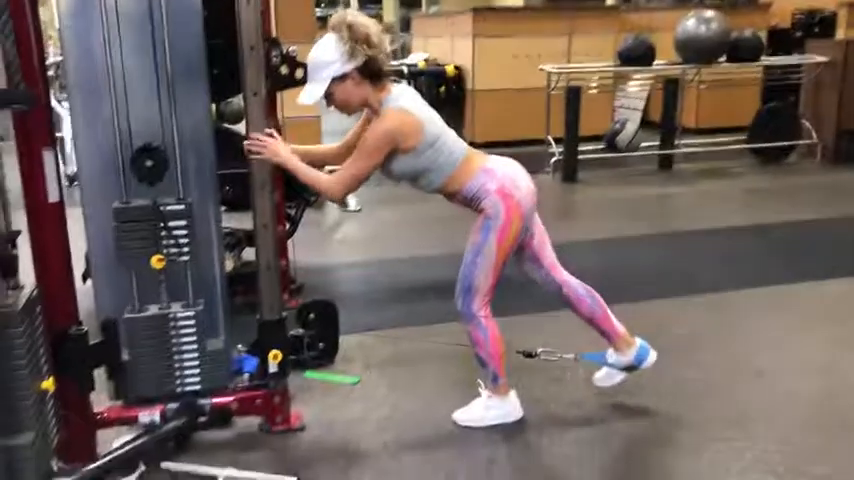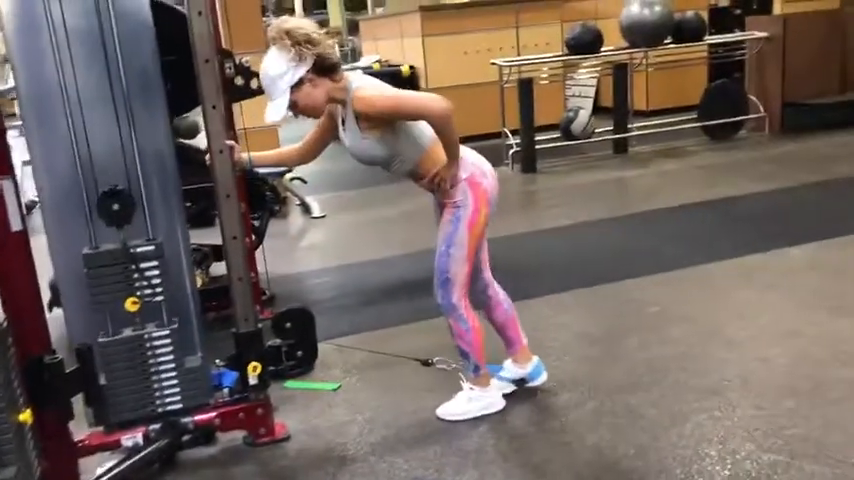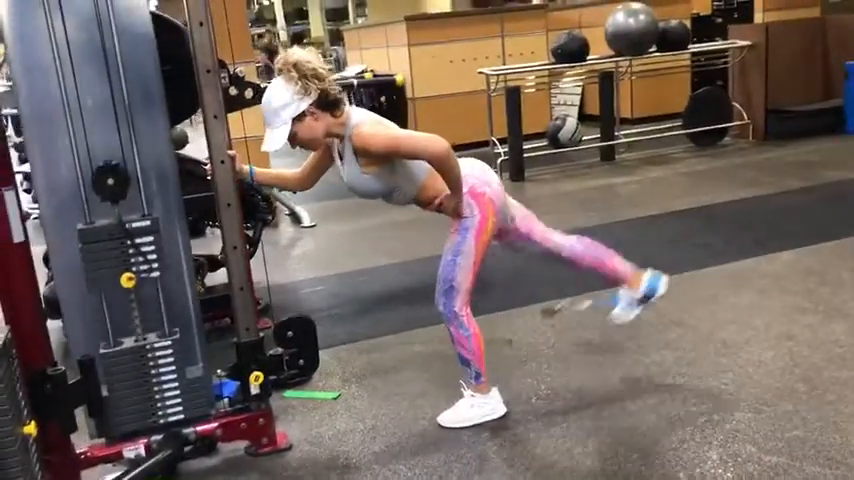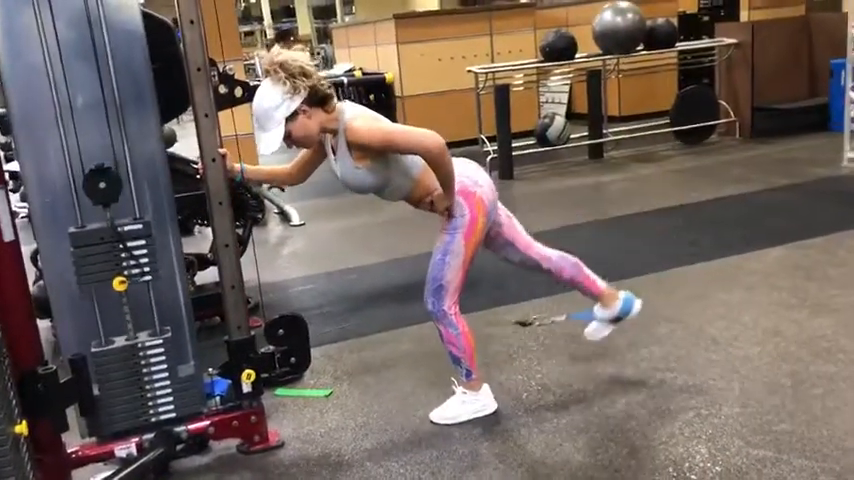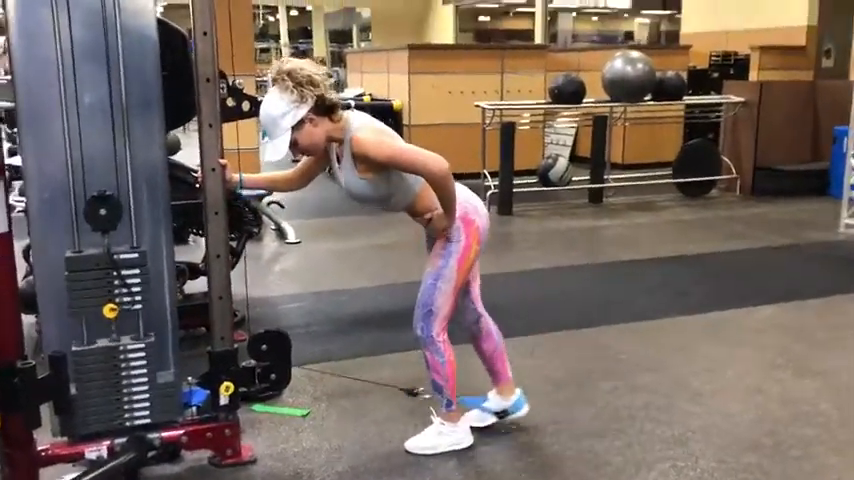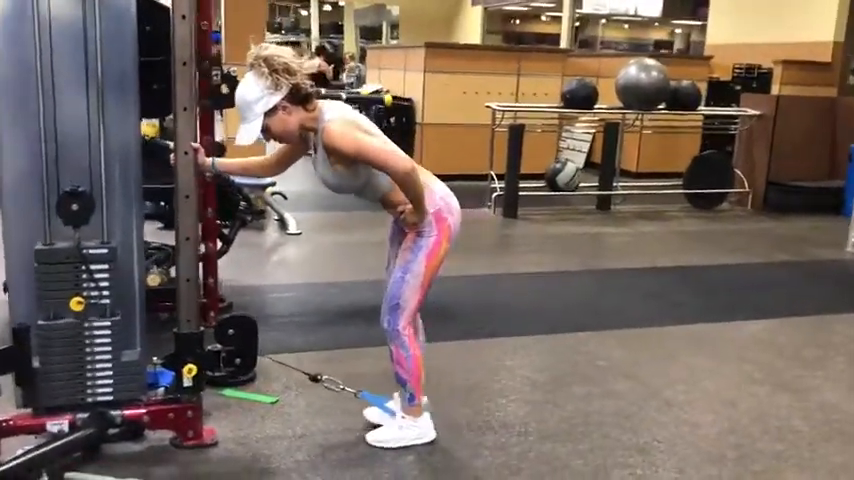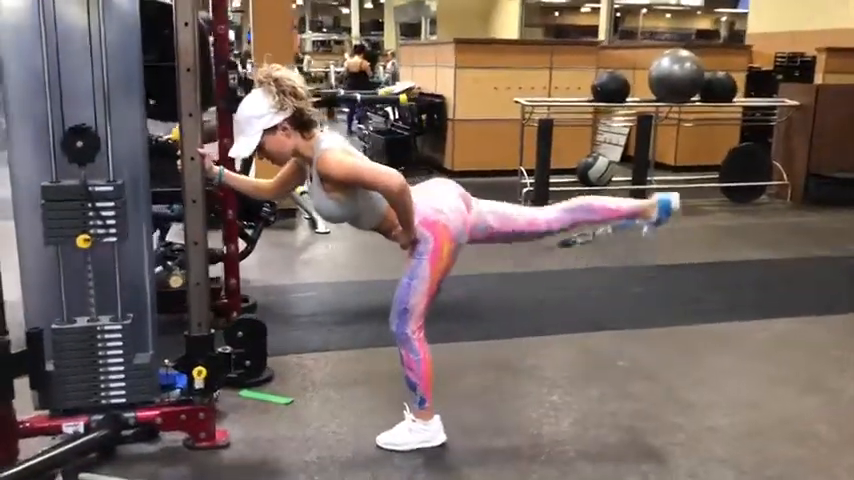
dt=0.7s
person 1, frame 1
left shoulder: (389, 123)
right shoulder: (386, 101)
left elbow: (335, 188)
right elbow: (340, 153)
left wrist: (286, 159)
right wrist: (287, 149)
left hip: (499, 197)
right hip: (504, 185)
left knee: (471, 304)
right knee: (554, 276)
left ankle: (501, 399)
right ankle: (627, 348)
person 1, frame 2
left shoulder: (364, 98)
right shoulder: (340, 105)
left elbow: (439, 107)
right elbow: (303, 152)
left wrist: (453, 165)
right wrist: (244, 158)
left hip: (466, 184)
right hip: (452, 187)
left knee: (450, 294)
right knee: (478, 282)
left ankle: (483, 390)
right ankle: (523, 363)
person 1, frame 3
left shoulder: (362, 134)
right shoulder: (335, 137)
left elbow: (439, 147)
right elbow: (301, 179)
left wrist: (456, 197)
right wrist: (246, 172)
left hip: (475, 197)
right hip: (473, 192)
left knee: (452, 304)
right knee: (551, 243)
left ankle: (483, 397)
right ankle: (637, 281)
person 1, frame 4
left shoulder: (355, 127)
right shoulder: (329, 132)
left elbow: (432, 142)
right elbow: (294, 174)
left wrist: (447, 195)
right wrist: (239, 171)
left hip: (464, 195)
right hip: (464, 191)
left knee: (440, 303)
right knee: (531, 253)
left ankle: (475, 394)
right ankle: (611, 299)
person 1, frame 5
left shoulder: (361, 139)
right shoulder: (332, 141)
left elbow: (437, 167)
right elbow: (295, 179)
left wrist: (448, 216)
right wrist: (236, 180)
left hip: (460, 219)
right hip: (445, 220)
left knee: (429, 326)
right knee: (471, 312)
left ankle: (453, 425)
right ankle: (507, 395)
person 1, frame 6
left shoulder: (334, 130)
right shoulder: (310, 128)
left elbow: (404, 167)
right elbow: (270, 166)
left wrist: (418, 213)
right wrist: (209, 164)
left hip: (431, 212)
right hip: (414, 211)
left knee: (396, 319)
right knee: (405, 312)
left ankle: (414, 419)
right ankle: (406, 400)
person 1, frame 7
left shoulder: (327, 158)
right shoulder: (306, 154)
left elbow: (394, 183)
right elbow: (272, 191)
left wrist: (407, 232)
right wrist: (219, 174)
left hip: (435, 224)
right hip: (444, 201)
left knee: (406, 328)
right knee: (551, 218)
left ankle: (424, 423)
right ankle: (647, 208)
